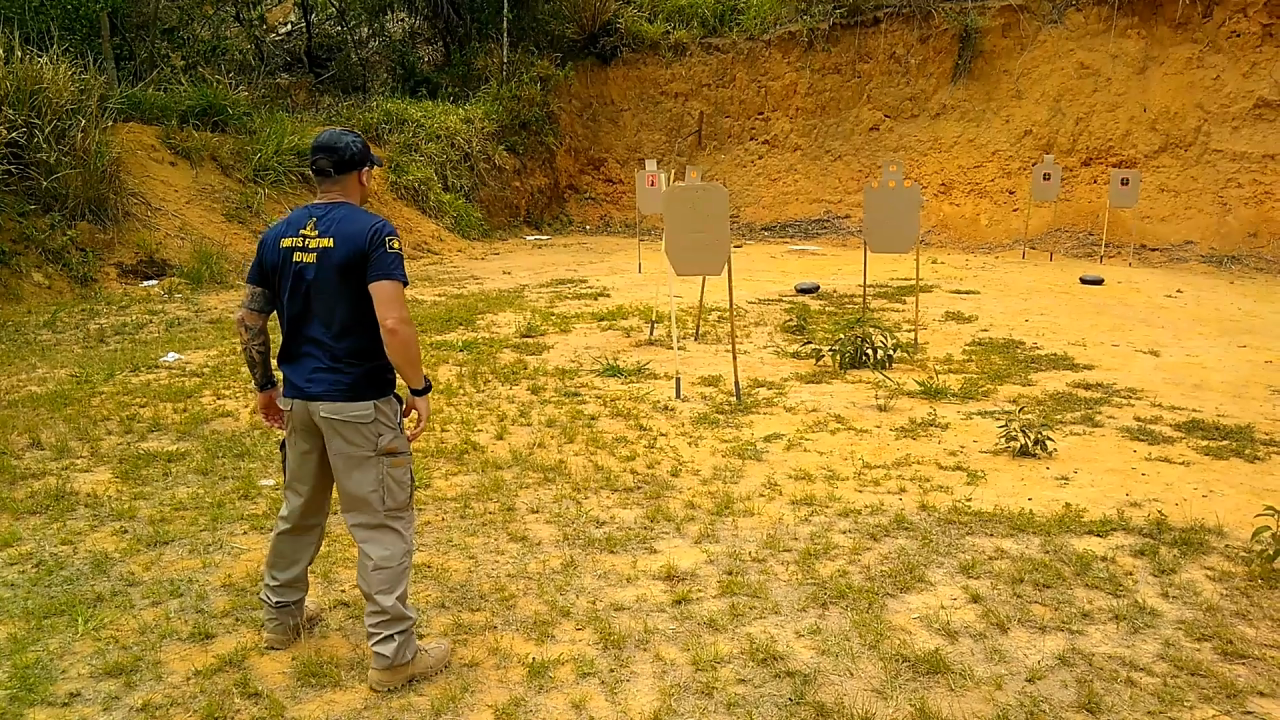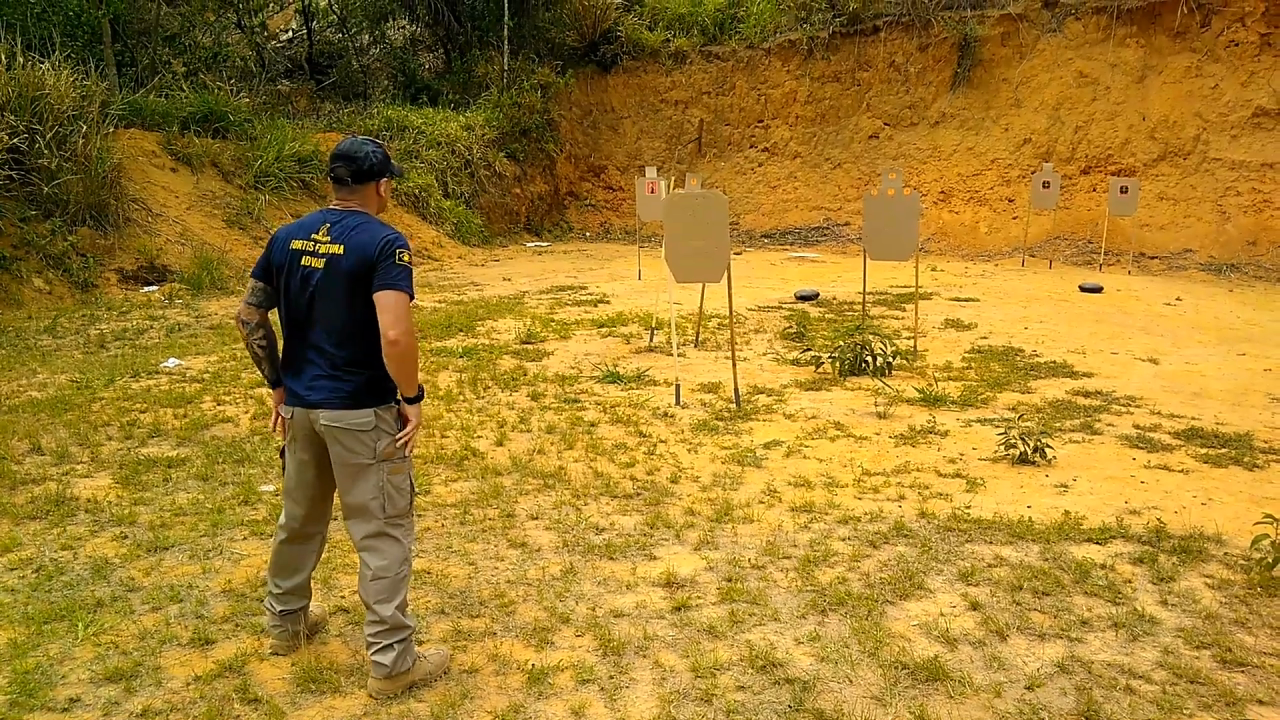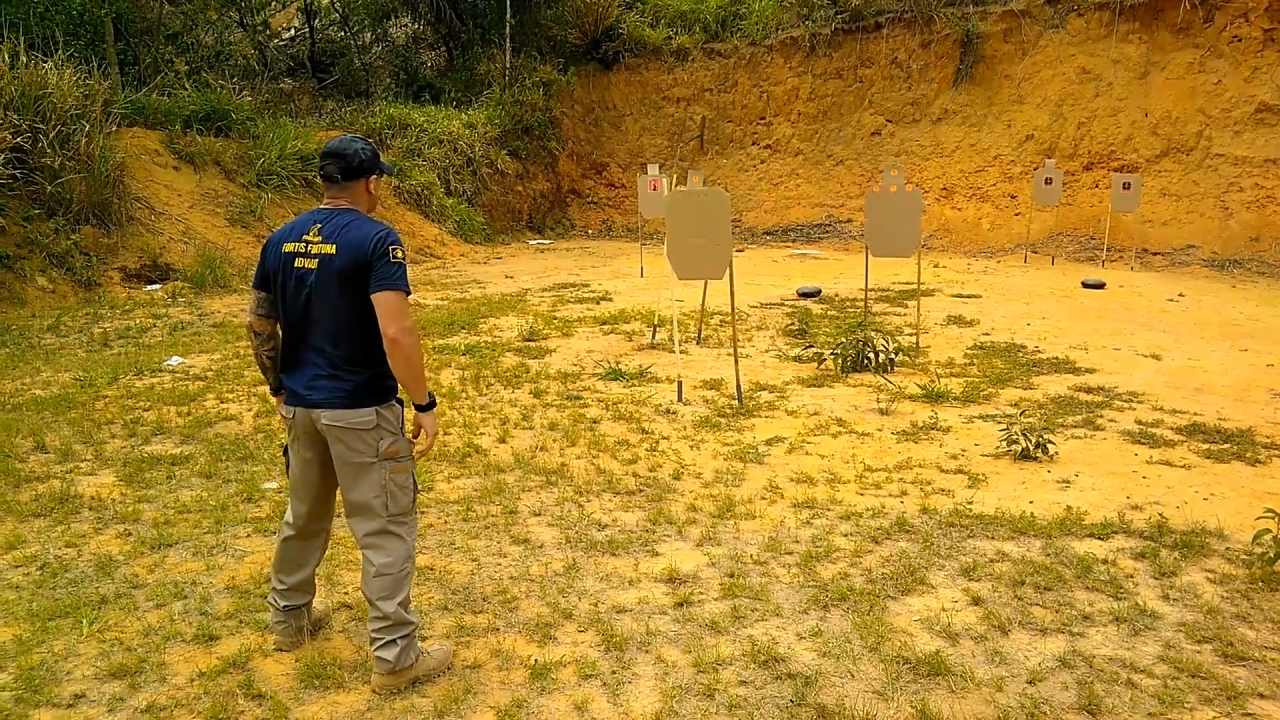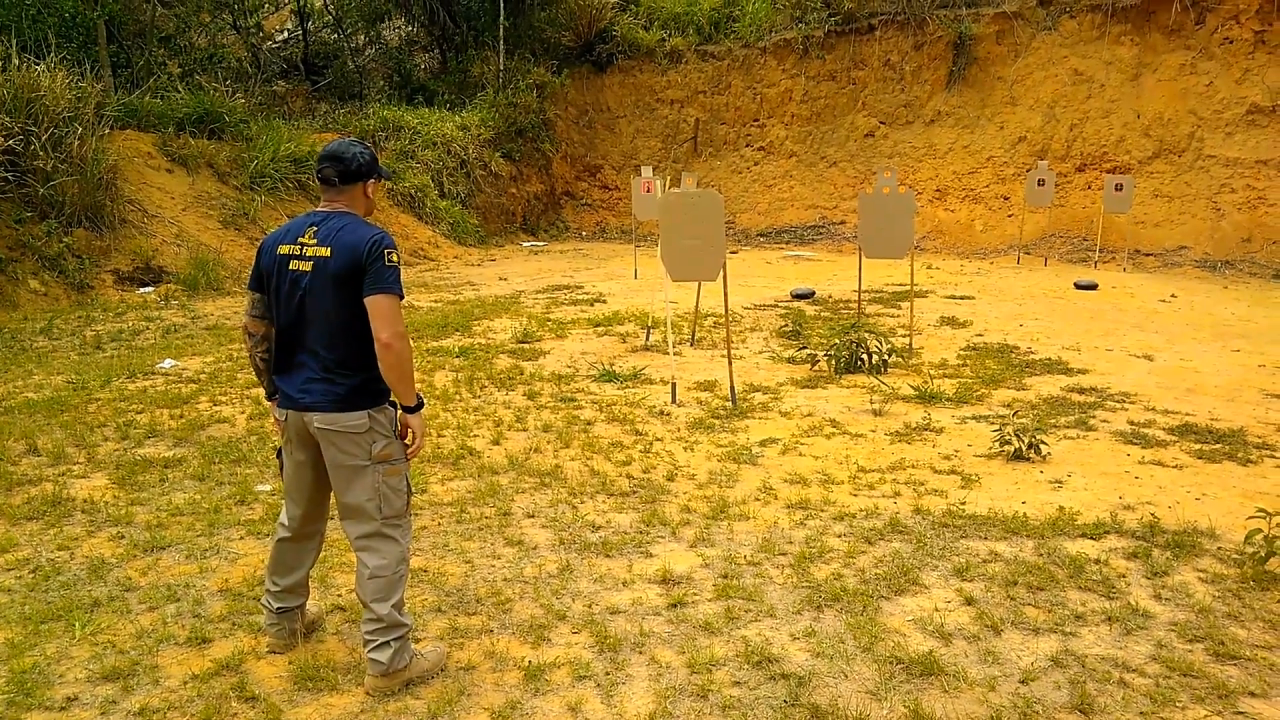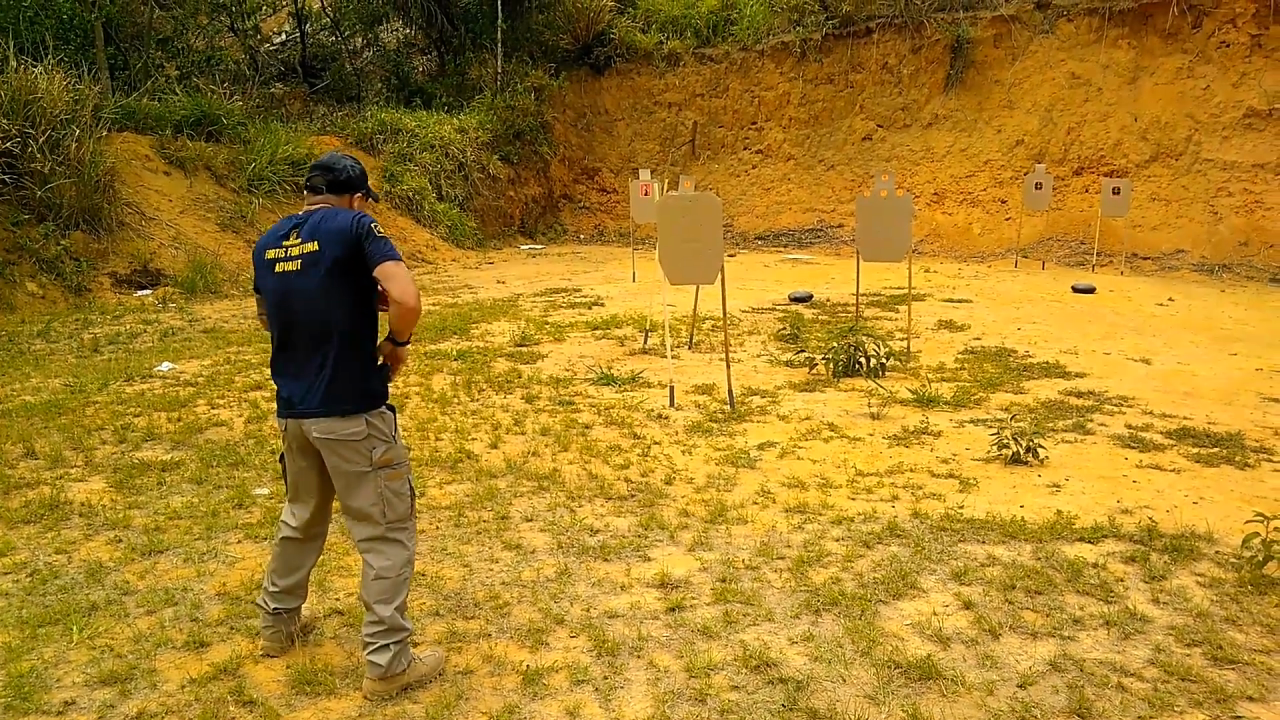
dt=0.5s
person 1, frame 1
left shoulder: (276, 235)
right shoulder: (372, 231)
left elbow: (249, 319)
right elbow: (393, 323)
left wrist: (264, 386)
right wrist: (419, 387)
left hip: (299, 397)
right hip: (360, 402)
left knee: (299, 508)
right knee: (383, 524)
left ankle: (281, 615)
right ankle: (393, 653)
person 1, frame 2
left shoulder: (287, 237)
right shoulder: (383, 242)
left elbow: (249, 316)
right elbow: (395, 336)
left wrist: (278, 383)
right wrist: (412, 398)
left hip: (302, 404)
right hip: (362, 411)
left knee: (299, 517)
right knee: (383, 533)
left ankle: (287, 621)
right ankle: (391, 661)
person 1, frame 3
left shoulder: (281, 240)
right shoulder: (376, 239)
left elbow: (260, 326)
right elbow: (396, 334)
left wrist: (279, 390)
right wrist: (424, 404)
left hip: (302, 404)
right hip: (361, 409)
left knee: (303, 514)
right knee: (386, 529)
left ankle: (289, 618)
right ankle: (394, 657)
person 1, frame 4
left shoulder: (276, 242)
right shoulder: (371, 243)
left elbow: (255, 328)
right elbow: (388, 338)
left wrist: (274, 394)
right wrist: (411, 407)
left hip: (296, 408)
right hip: (354, 413)
left knee: (298, 517)
right knee: (380, 532)
left ankle: (282, 620)
right ankle: (388, 659)
person 1, frame 5
left shoulder: (268, 243)
right shoulder: (353, 226)
right elbow: (406, 300)
right wrist: (396, 345)
left hip: (293, 411)
right hip: (352, 413)
left knee: (301, 518)
right knee: (387, 535)
left ankle: (277, 623)
right ankle: (388, 663)
